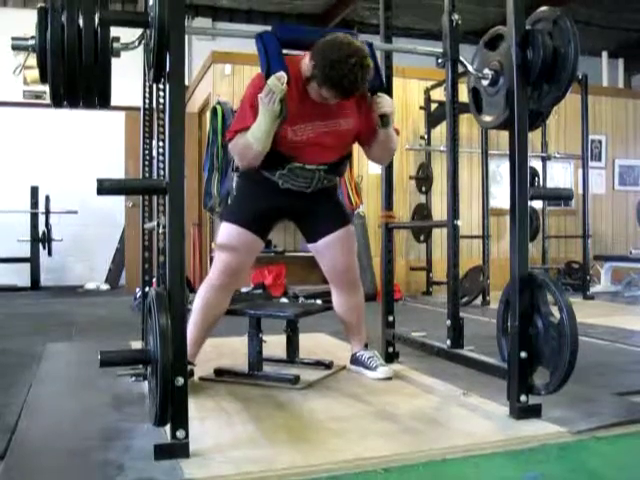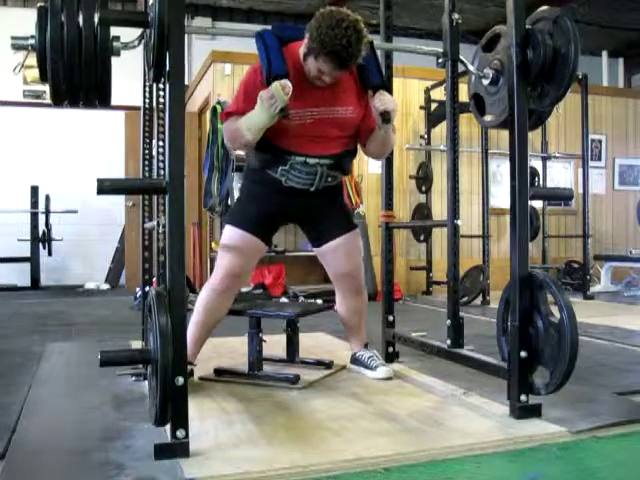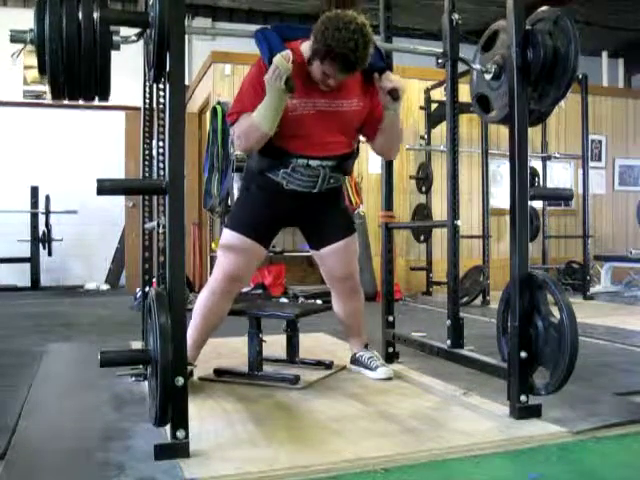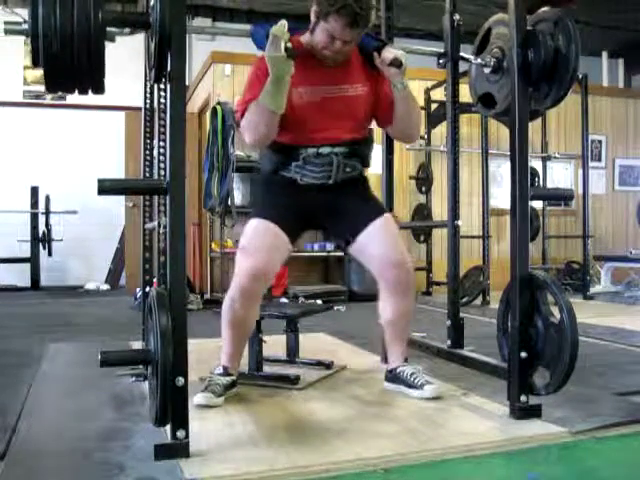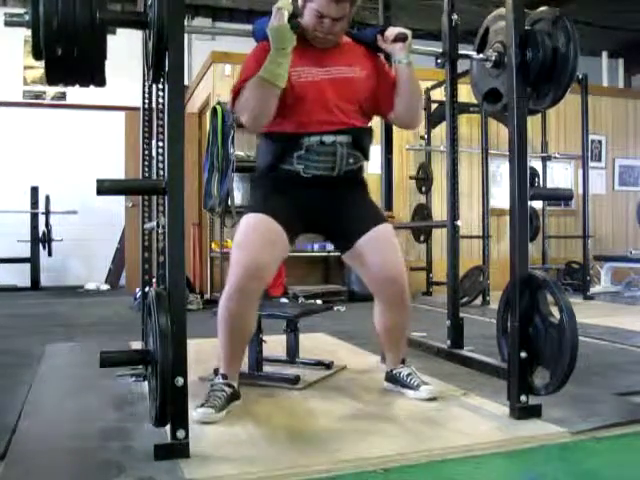
dt=1s
person 1, frame 1
left shoulder: (359, 93)
right shoulder: (273, 82)
left elbow: (381, 156)
right elbow: (242, 158)
left wrist: (385, 124)
right wrist: (266, 118)
left hip: (320, 191)
right hip: (263, 185)
left knee: (347, 275)
right knee: (224, 273)
left ankle: (360, 352)
right ankle: (185, 360)
person 1, frame 2
left shoulder: (360, 81)
left elbow: (376, 150)
right elbow: (231, 138)
left wrist: (384, 123)
right wrist: (263, 114)
left hip: (325, 193)
right hip: (267, 187)
left knee: (352, 278)
right knee: (226, 276)
left ankle: (360, 351)
right ankle: (183, 361)
person 1, frame 3
left shoulder: (364, 82)
right shoulder: (273, 66)
left elbow: (387, 149)
right elbow: (243, 141)
left wrist: (392, 106)
right wrist: (276, 96)
left hip: (325, 194)
right hip: (268, 188)
left knee: (347, 279)
right knee: (225, 279)
left ankle: (360, 351)
right ankle: (182, 363)
person 1, frame 4
left shoulder: (370, 67)
right shoulder: (275, 61)
left elbow: (408, 133)
right elbow: (253, 137)
left wrist: (398, 80)
right wrist: (279, 77)
left hip: (347, 187)
right hip: (285, 186)
left knee: (399, 268)
right knee: (248, 277)
left ankle: (397, 367)
right ankle: (226, 373)
person 1, frame 5
left shoulder: (366, 58)
right shoulder: (270, 51)
left elbow: (409, 117)
right elbow: (250, 116)
left wrist: (401, 59)
right wrist: (280, 51)
left hip: (345, 187)
right hip: (282, 185)
left knee: (394, 281)
right knee: (245, 276)
left ankle: (395, 368)
right ankle: (227, 382)
